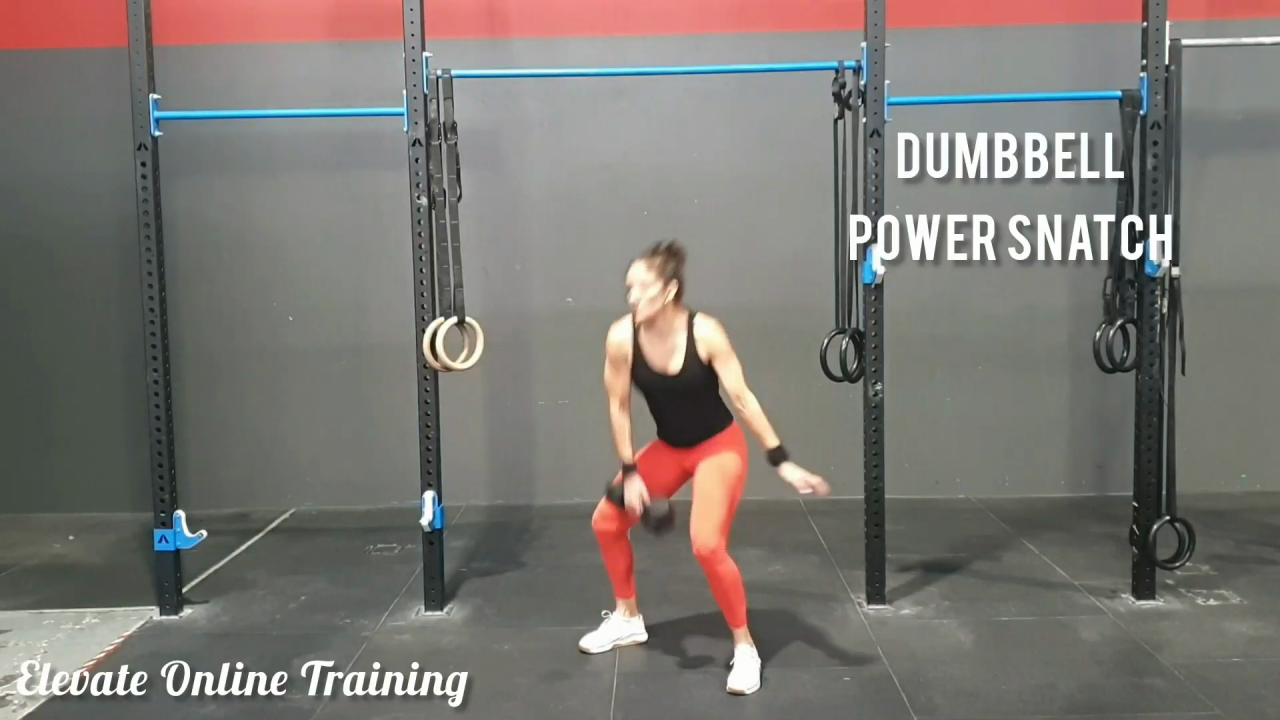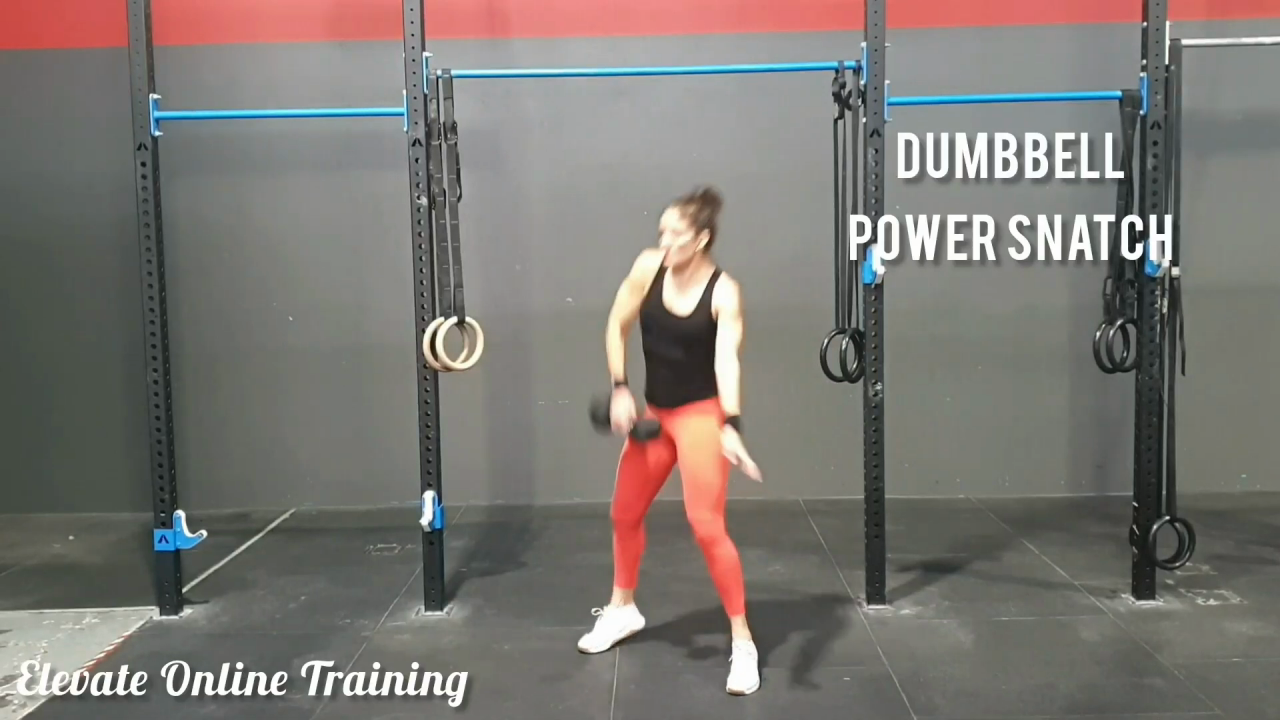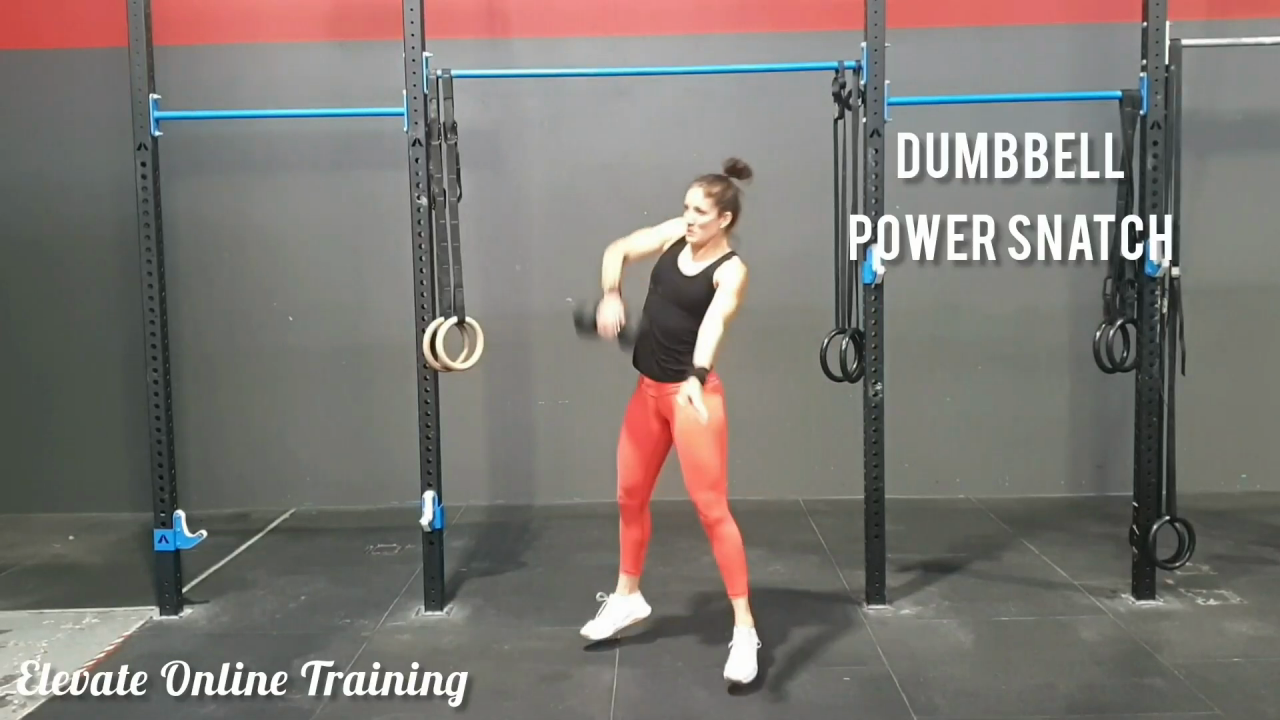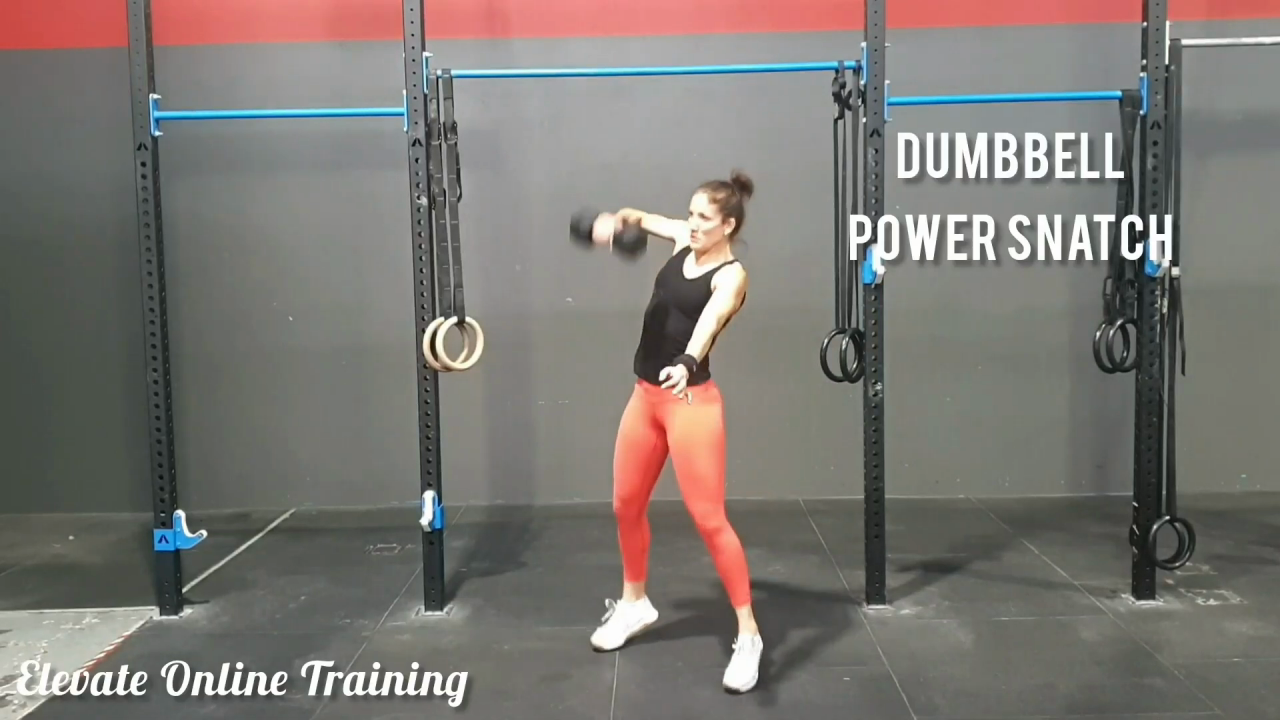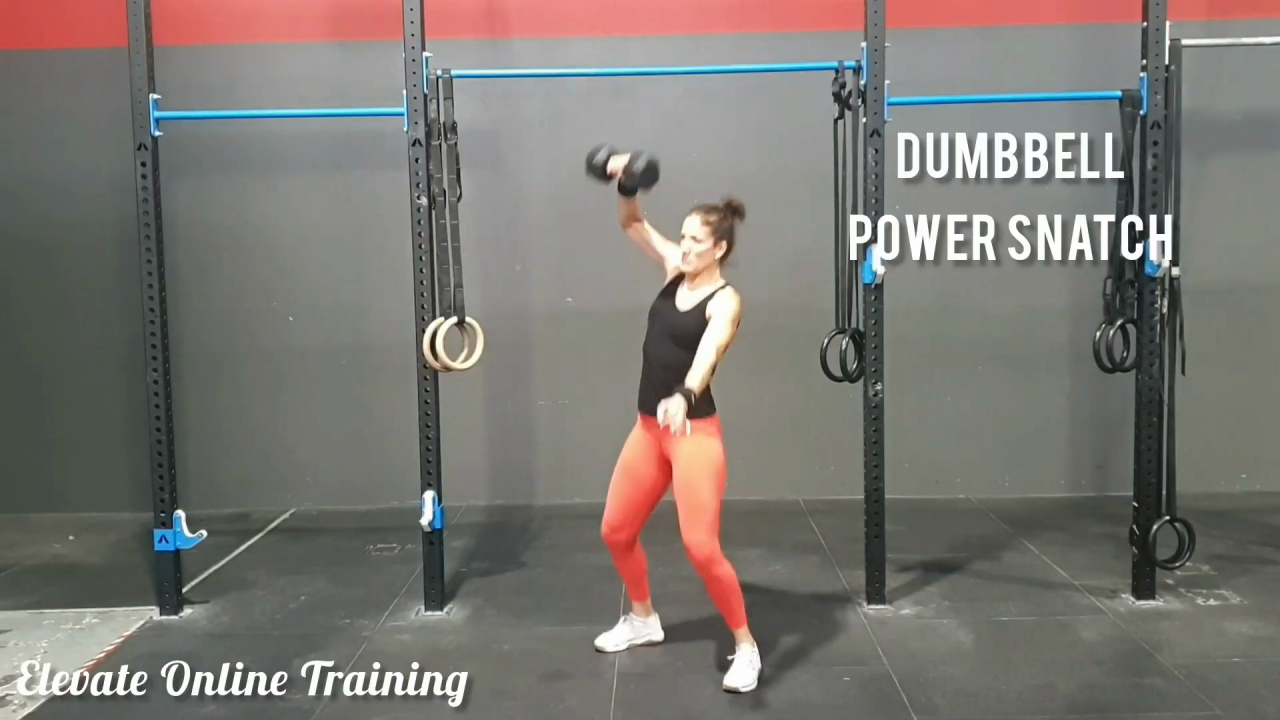
dt=0.1s
person 1, frame 1
left shoulder: (704, 332)
right shoulder: (620, 338)
left elbow: (743, 398)
right elbow: (618, 408)
left wrist: (781, 460)
right wrist: (630, 472)
left hip: (719, 445)
right hip: (669, 448)
left knee: (706, 546)
right knee: (606, 523)
left ankle: (745, 649)
right ankle: (627, 618)
person 1, frame 2
left shoulder: (722, 291)
right shoulder: (651, 268)
left elbow: (727, 361)
right elbow: (617, 328)
left wrist: (732, 428)
right wrist: (619, 390)
left hip: (701, 417)
right hip: (652, 416)
left knee: (706, 527)
right knee: (625, 515)
left ankle: (742, 643)
right ankle: (623, 611)
person 1, frame 3
left shoulder: (732, 269)
right shoulder: (673, 235)
left elbow: (715, 325)
right elbow: (616, 250)
left wrist: (698, 379)
right wrist: (610, 294)
left hip: (694, 393)
right hip: (646, 390)
left knee: (710, 506)
right knee: (630, 496)
left ankle: (744, 629)
right ankle: (627, 596)
person 1, frame 4
left shoulder: (732, 275)
right shoulder: (681, 242)
left elbow: (709, 324)
right elbow: (634, 218)
left wrist: (685, 364)
right wrist: (612, 224)
left hip: (691, 406)
right hip: (646, 396)
left knee: (706, 518)
right knee: (626, 505)
left ankle: (748, 636)
right ankle: (635, 604)
person 1, frame 5
left shoulder: (726, 301)
right shoulder: (676, 270)
left elbow: (707, 357)
right elbow: (630, 220)
left wrist: (682, 400)
right wrist: (623, 185)
left hip: (695, 431)
right hip: (649, 428)
left knee: (701, 547)
right knee: (616, 531)
left ankle: (746, 646)
right ankle: (643, 618)
